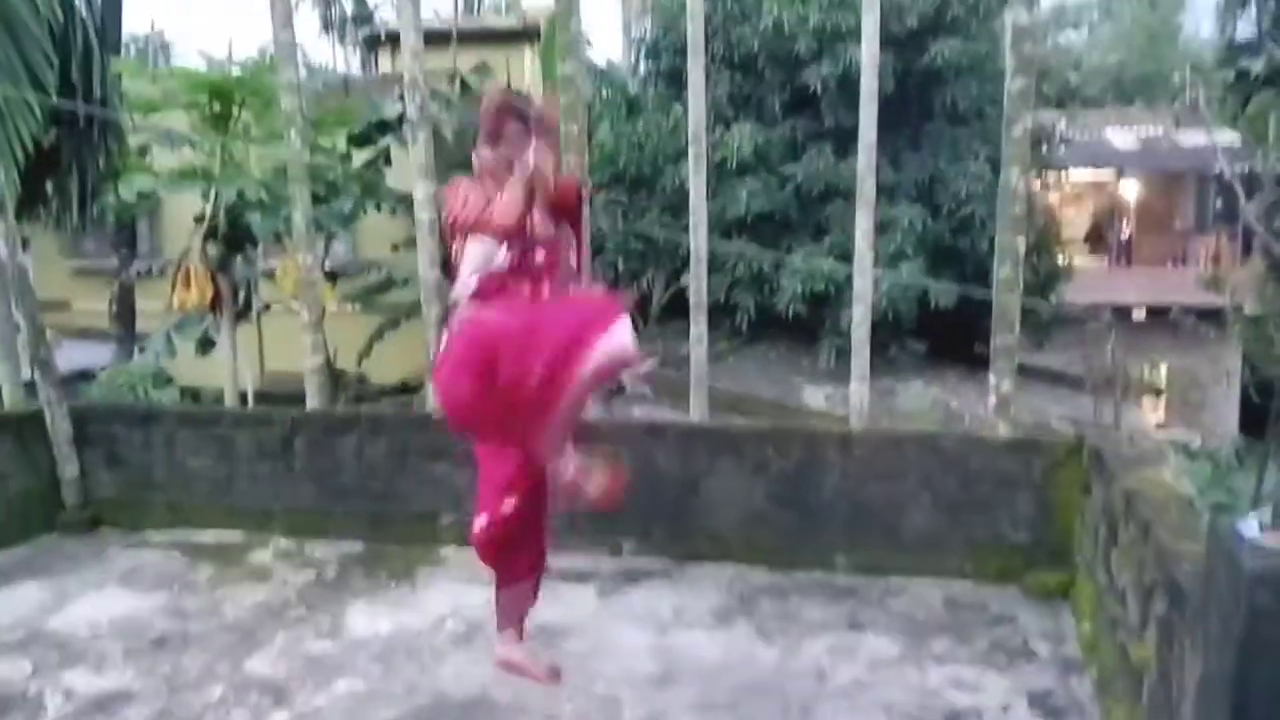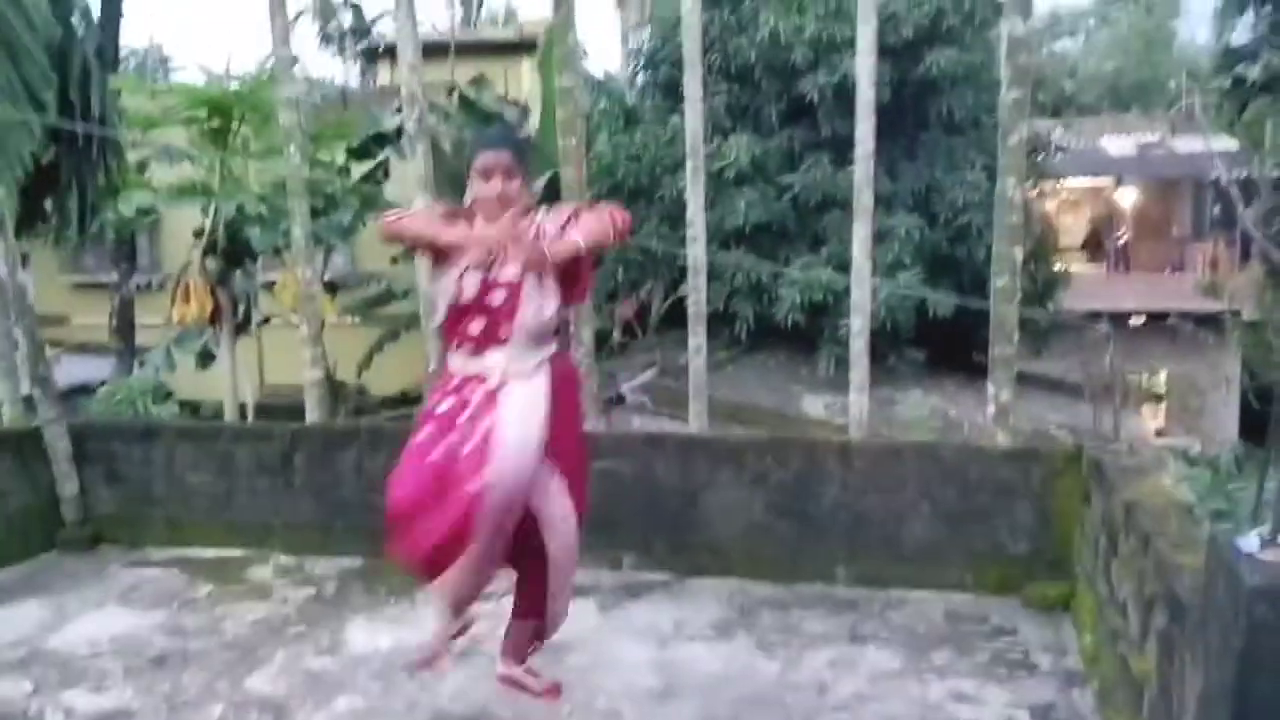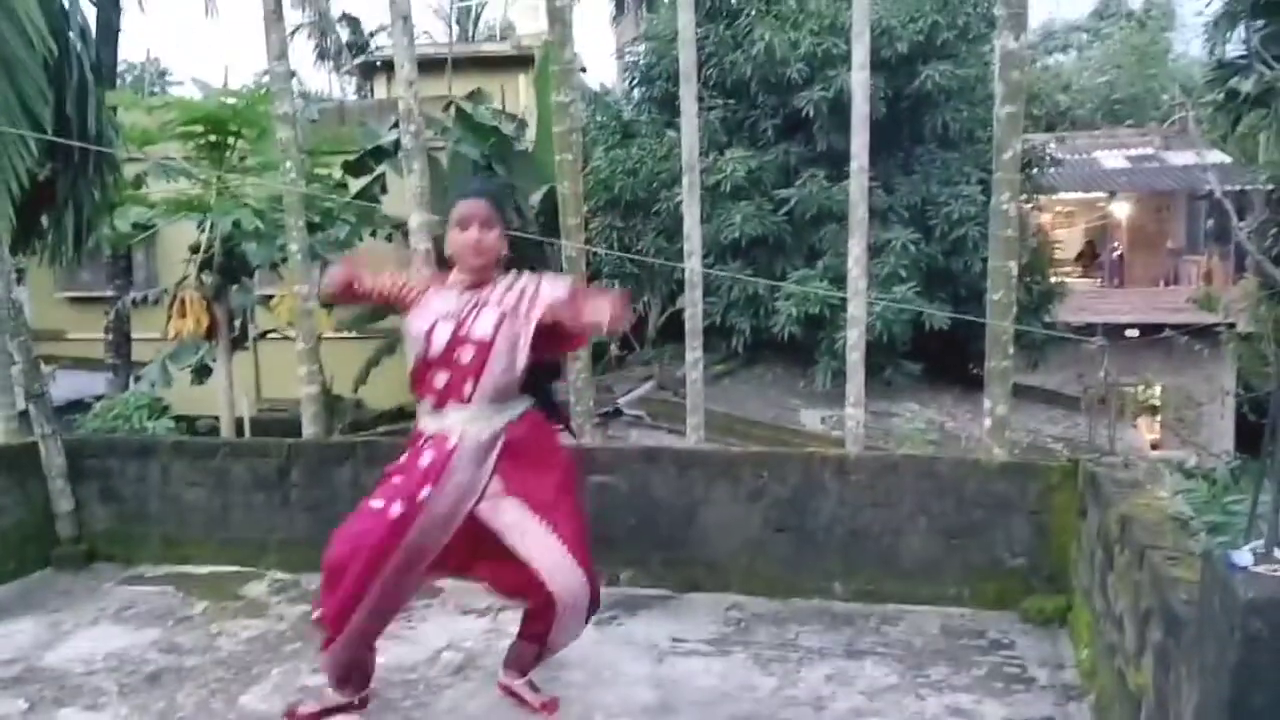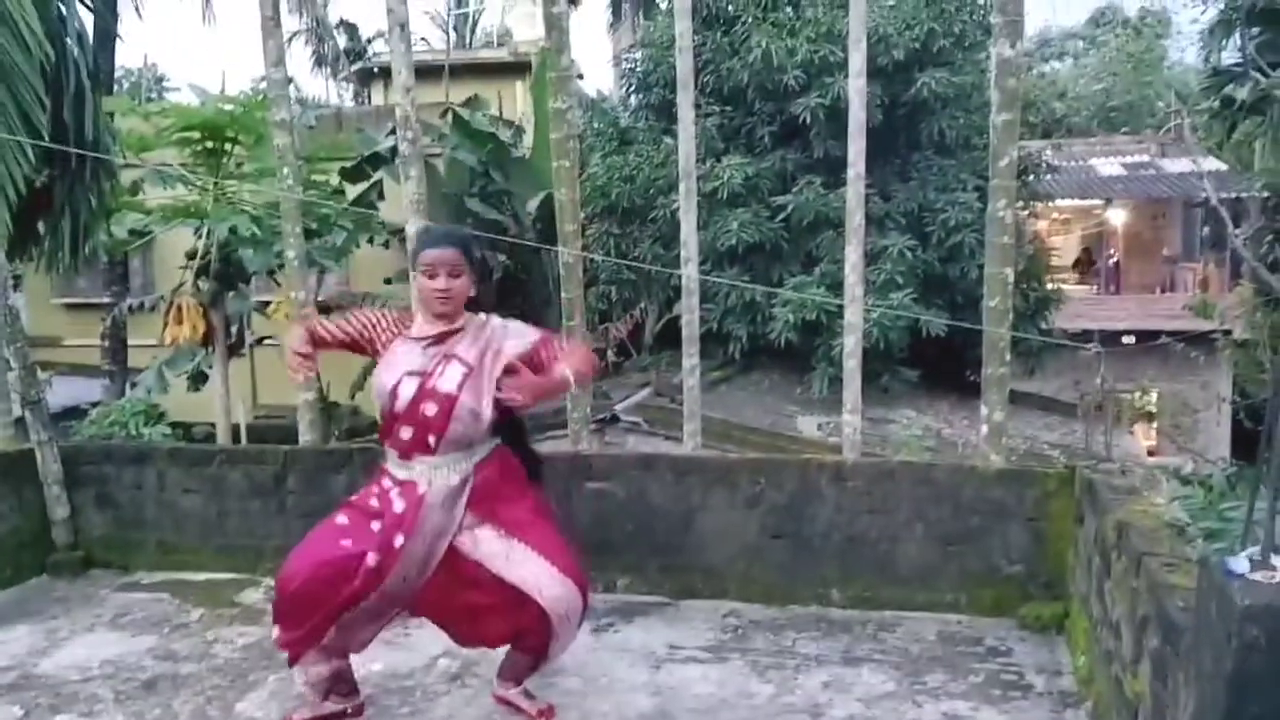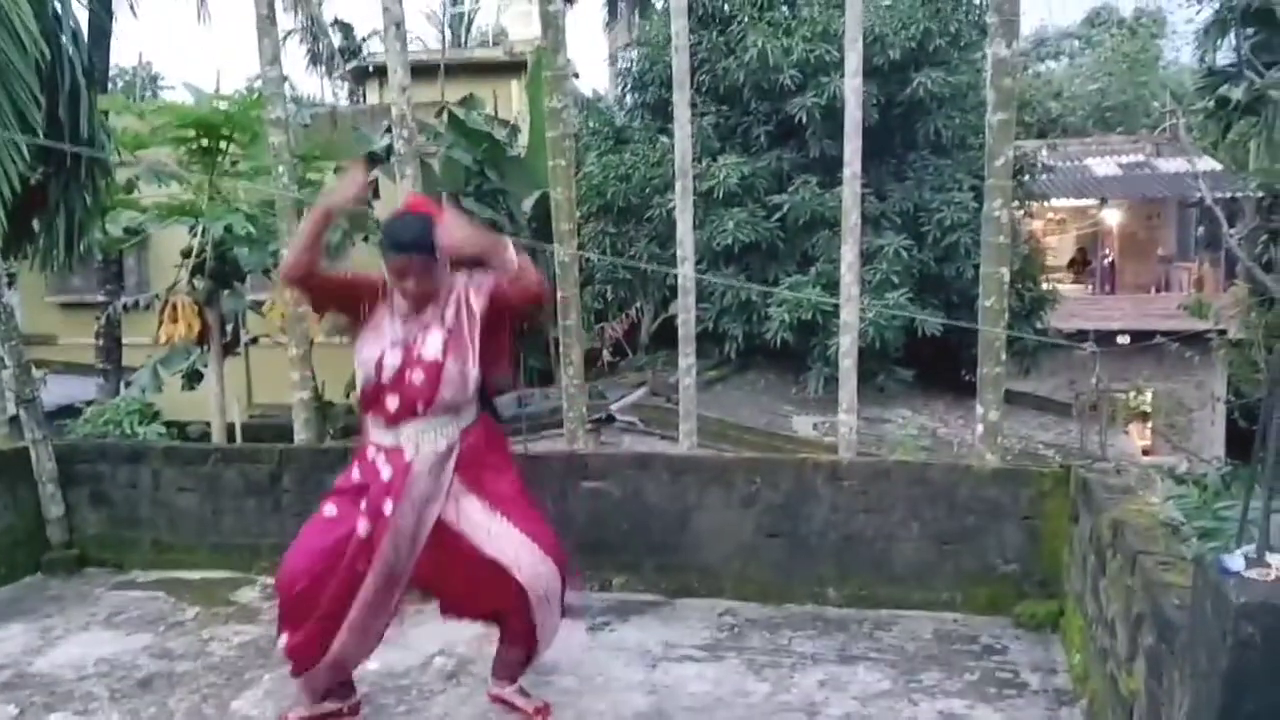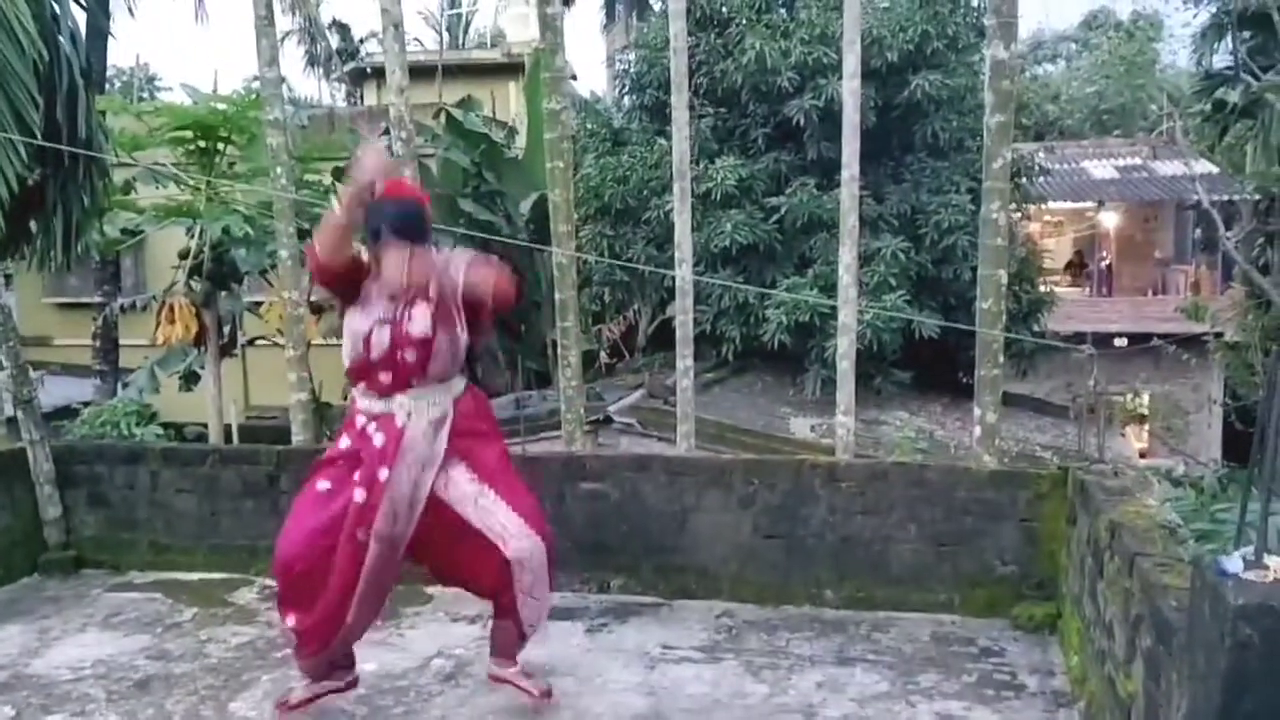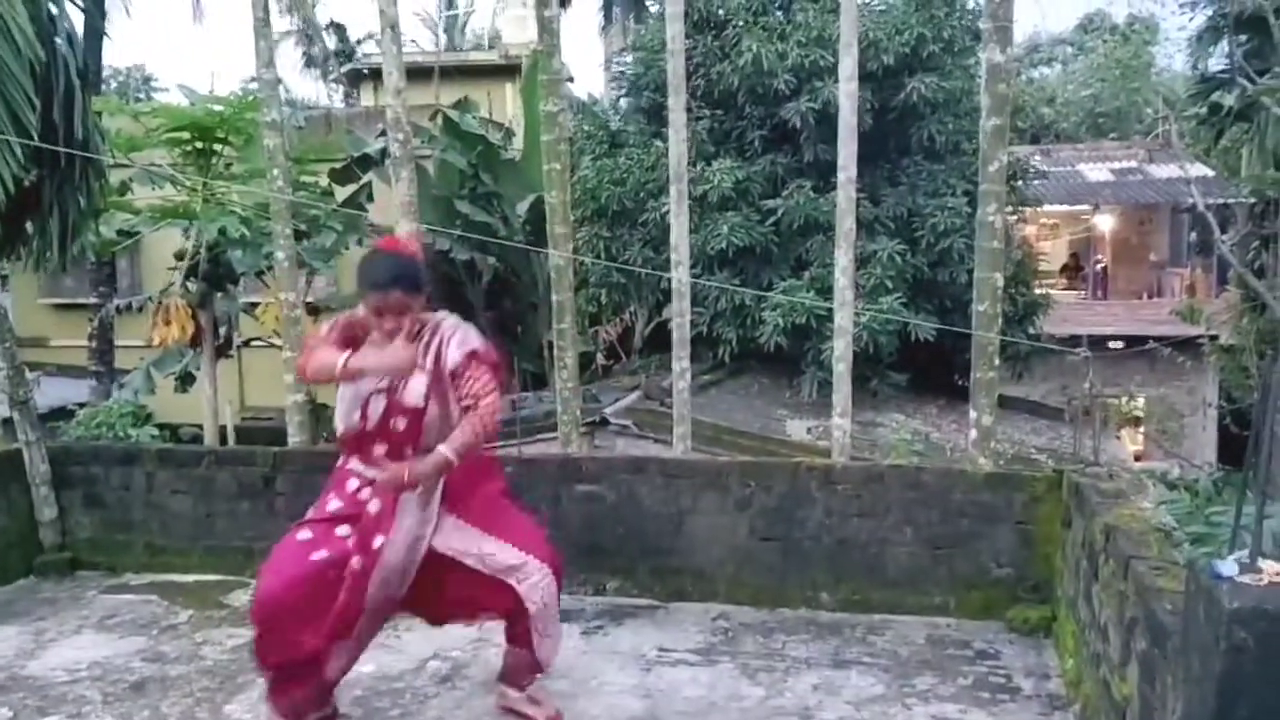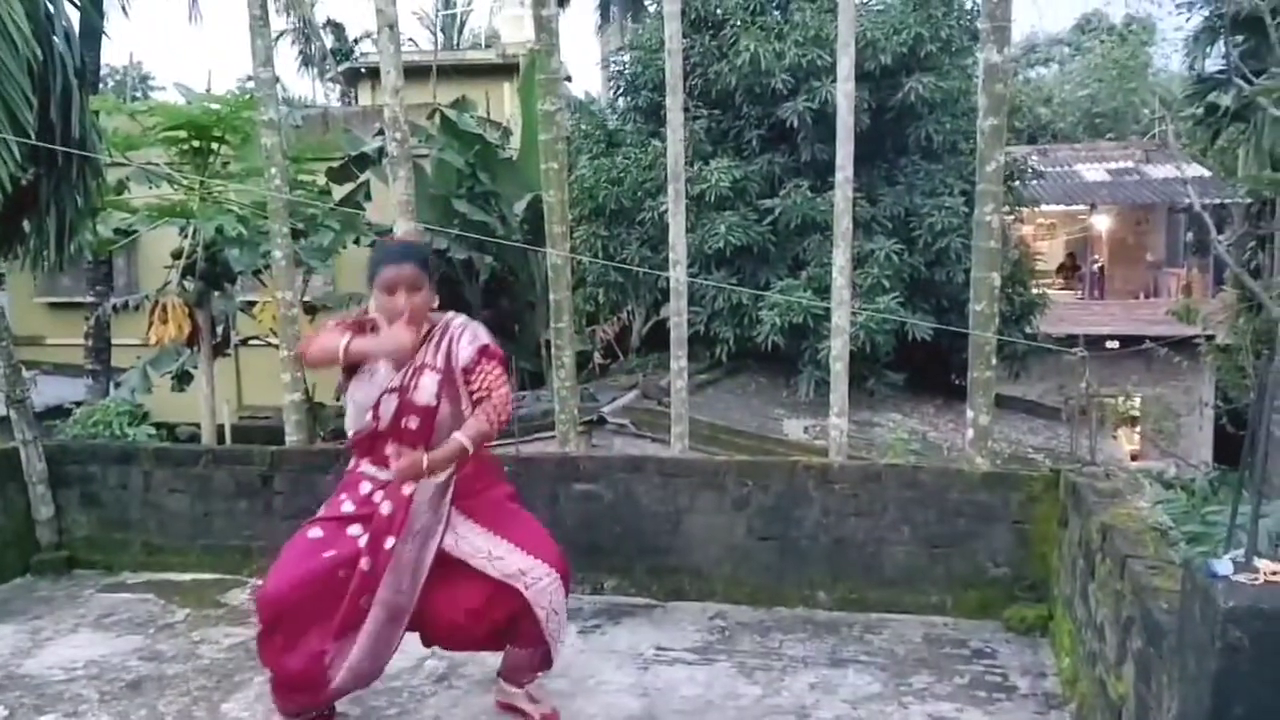
dt=0.2s
person 1, frame 1
left shoulder: (561, 195)
right shoulder: (465, 194)
left elbow: (558, 189)
right elbow: (505, 217)
left wrist: (535, 147)
right wrist: (517, 173)
left hip: (547, 353)
right hip: (482, 346)
left knee: (514, 498)
left ankle: (511, 641)
right ankle: (558, 457)
person 1, frame 2
left shoulder: (549, 225)
right shoulder: (457, 228)
left elbow: (614, 221)
right elbow: (398, 223)
left wrist: (561, 247)
right wrist: (473, 236)
left hip: (534, 392)
right hip: (466, 391)
left knee: (546, 534)
right knee: (419, 495)
left ankle: (516, 657)
right ankle: (454, 604)
person 1, frame 3
left shoulder: (529, 296)
right shoulder: (423, 289)
left elbow: (609, 308)
right elbow: (347, 286)
left wrist: (596, 317)
right wrist: (343, 278)
left hip: (509, 455)
right hip: (435, 453)
left knee: (567, 583)
right knee: (357, 556)
left ankle: (516, 672)
person 1, frame 4
left shoulder: (496, 338)
right shoulder: (387, 332)
left elbow: (582, 359)
right elbow: (317, 329)
left wrist: (545, 384)
right wrist: (301, 344)
left hip: (479, 493)
right hip: (400, 494)
left knee: (560, 595)
right knee: (303, 581)
person 1, frame 5
left shoulder: (473, 296)
right shoulder: (368, 301)
left elbow: (534, 289)
right elbow: (296, 273)
left wrist: (485, 244)
right wrist: (325, 212)
left hip: (461, 462)
right hip: (384, 467)
left knee: (536, 568)
right knee: (309, 576)
person 1, frame 6
left shoulder: (454, 269)
right shoulder: (355, 273)
left elbow: (501, 289)
right elbow: (321, 259)
left wrist: (428, 269)
right wrist: (357, 188)
left hip: (450, 429)
right hip: (373, 435)
left knee: (520, 542)
right knee: (306, 550)
left ankle: (506, 661)
right ankle: (329, 670)
person 1, frame 7
left shoulder: (454, 338)
right shoulder: (351, 333)
left elbow: (486, 412)
right elbow: (311, 362)
left wrist: (424, 470)
right wrist: (369, 363)
left hip: (446, 487)
right hip: (363, 492)
left knee: (532, 571)
right knee: (280, 596)
person 1, frame 8
left shoulder: (461, 337)
right shoulder: (360, 334)
left elbow: (498, 405)
right elbow: (310, 349)
left wrist: (434, 459)
right wrist: (370, 347)
left hip: (454, 488)
right hip: (373, 494)
left knee: (542, 574)
right knee: (286, 594)
